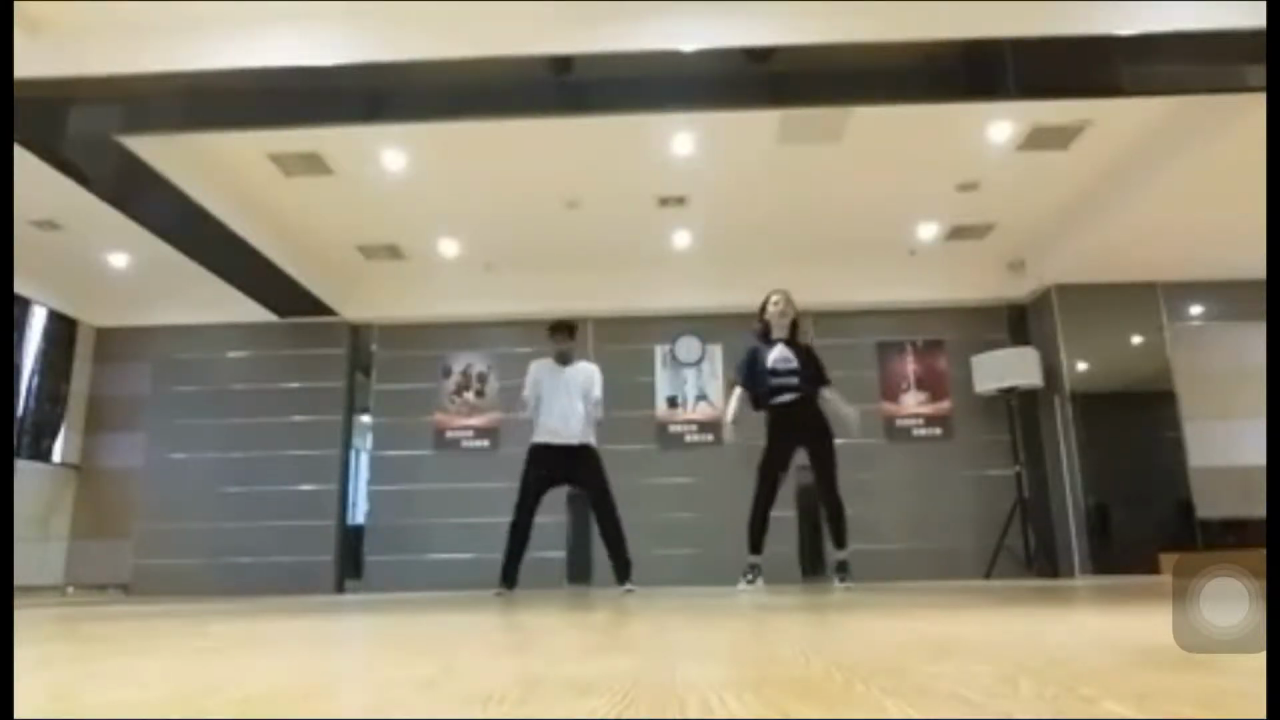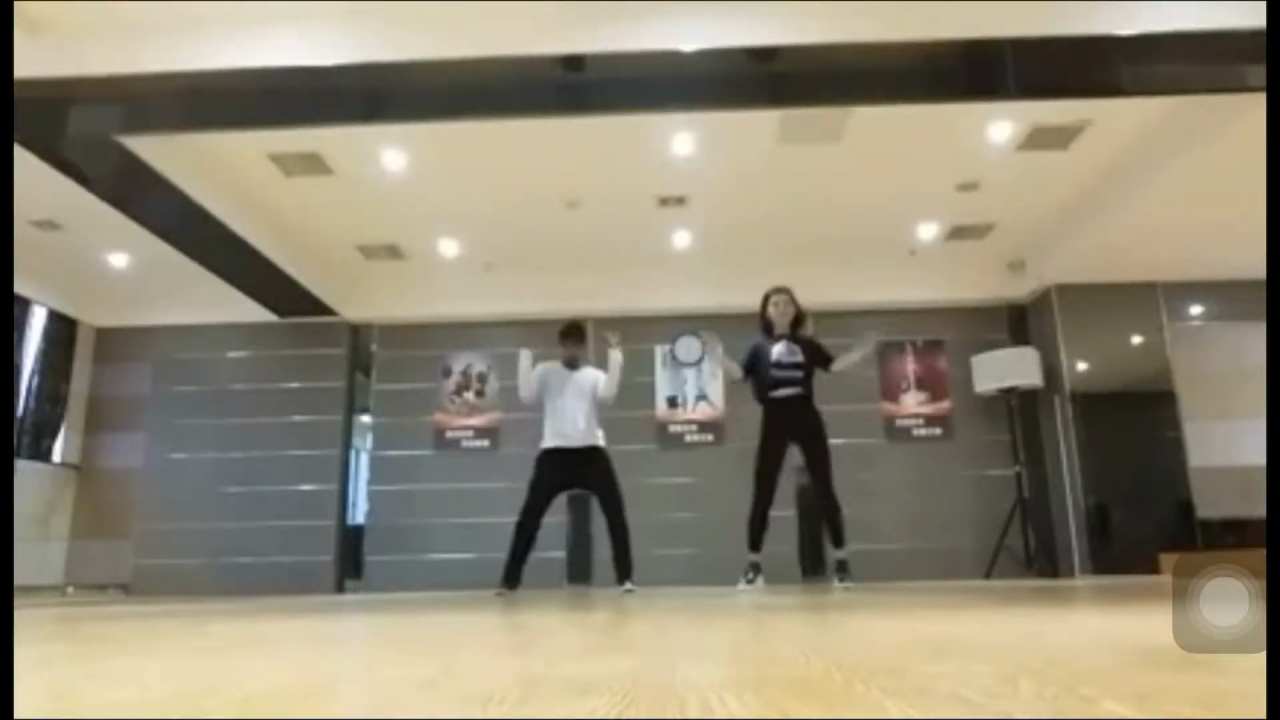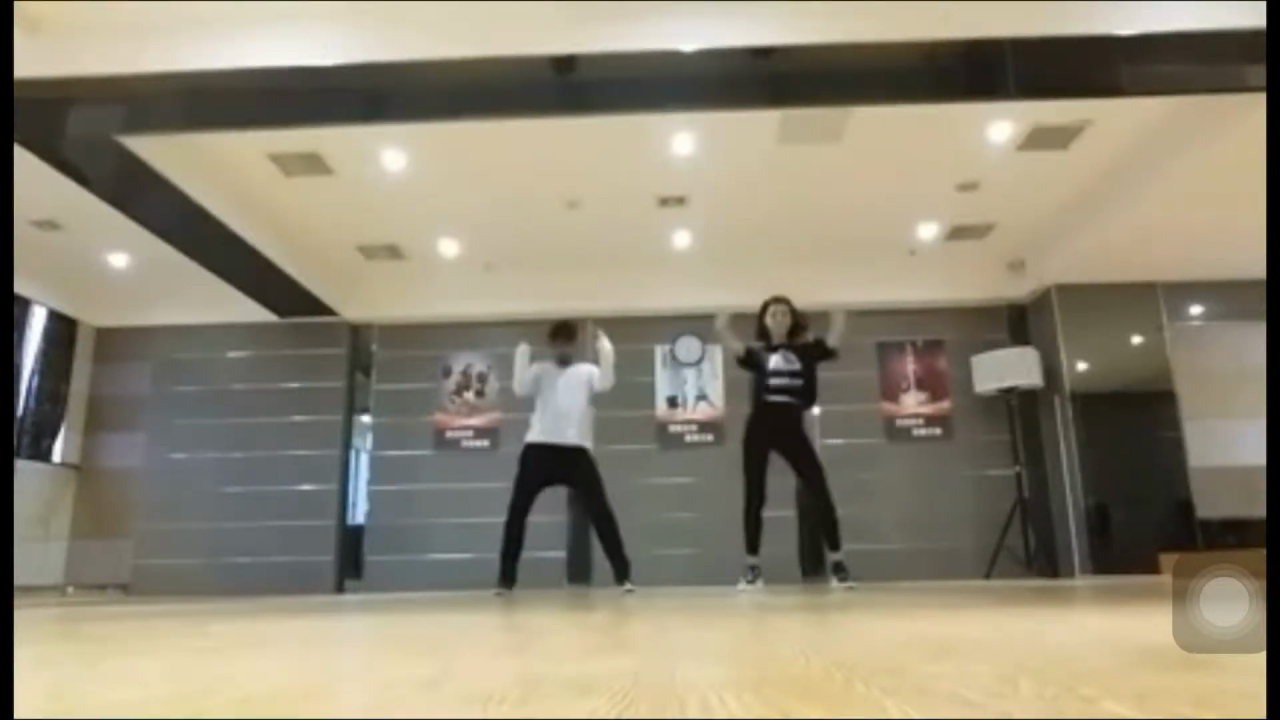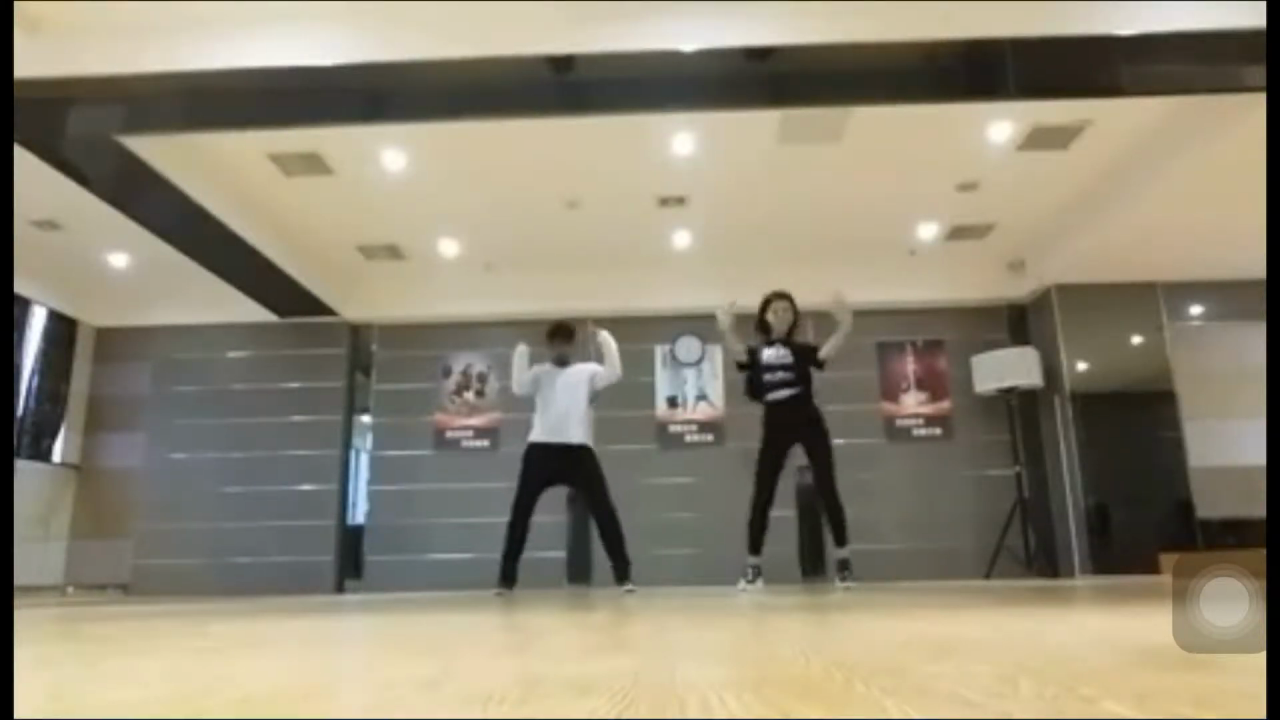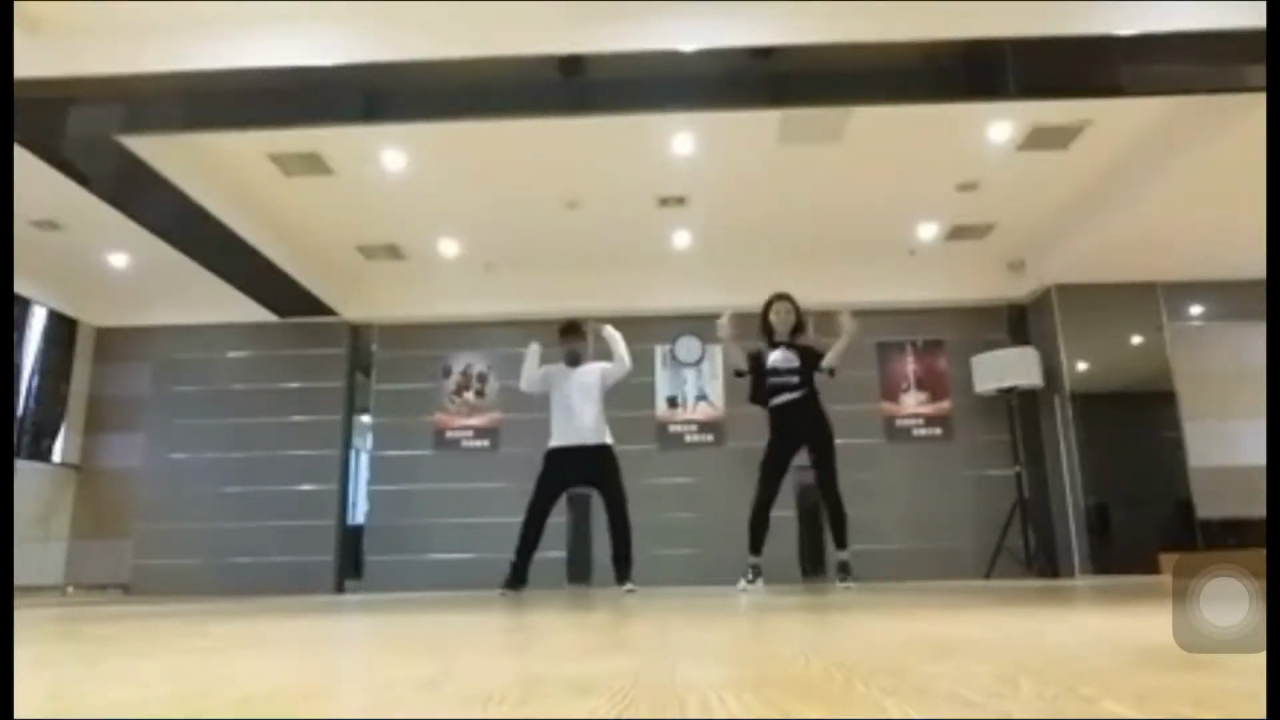
dt=0.2s
person 1, frame 1
left shoulder: (804, 351)
right shoulder: (757, 350)
left elbow: (823, 387)
right elbow: (742, 387)
left wrist: (846, 410)
right wrist: (729, 416)
left hip: (812, 422)
right hip: (779, 426)
left knee: (829, 492)
right knee: (763, 496)
left ankle: (841, 562)
right ankle: (753, 566)
person 1, frame 2
left shoulder: (808, 344)
right shoulder: (761, 347)
left elbow: (833, 366)
right elbow: (740, 373)
left wrist: (862, 351)
right wrist: (719, 355)
left hip: (807, 420)
right hip: (774, 422)
left knee: (824, 490)
right knee: (762, 493)
left ankle: (841, 562)
right ankle: (753, 565)
person 1, frame 3
left shoulder: (807, 350)
right shoulder: (759, 353)
left elbow: (832, 345)
right elbow: (737, 351)
left wrist: (838, 320)
right wrist: (723, 331)
left hip: (792, 429)
right hip: (760, 428)
left knee: (819, 492)
right knee: (754, 497)
left ankle: (836, 562)
right ankle: (752, 567)
person 1, frame 4
left shoulder: (800, 349)
right shoulder: (757, 351)
left elbow: (824, 354)
right elbow: (739, 355)
left wrist: (844, 327)
right wrist: (727, 330)
left hip: (808, 421)
right hip: (776, 425)
left knee: (827, 489)
right knee: (762, 495)
left ankle: (843, 561)
right ankle: (753, 567)
person 1, frame 5
left shoulder: (805, 351)
right shoulder: (761, 355)
left elbow: (827, 364)
right elbow: (740, 365)
left wrist: (846, 336)
right wrist: (727, 340)
left hip: (812, 424)
right hip: (781, 430)
left knee: (829, 491)
right knee: (764, 496)
left ankle: (843, 563)
right ankle: (753, 567)
person 2, frame 1
left shoulder: (590, 370)
right shoulder: (538, 368)
left elbow: (594, 413)
right elbow: (530, 407)
left wrist: (597, 408)
right wrist: (526, 403)
left hip: (581, 448)
right hip: (545, 448)
left knee: (606, 509)
right knee: (523, 512)
left ankle: (624, 575)
right ankle: (508, 578)
person 2, frame 2
left shoulder: (595, 376)
right shoulder: (546, 371)
left elbow: (607, 394)
right elbow: (527, 396)
left wrist: (615, 356)
right wrist: (525, 359)
left hip: (590, 451)
right hip: (554, 452)
left knee: (614, 510)
right knee: (530, 513)
left ankle: (625, 576)
right ankle: (510, 578)
person 2, frame 3
left shoulder: (588, 371)
right shoulder: (540, 371)
left elbow: (605, 384)
right elbow: (521, 389)
left wrist: (605, 349)
right wrist: (522, 353)
left hip: (575, 450)
right hip: (539, 449)
left knee: (601, 511)
right knee: (517, 510)
left ankle: (622, 574)
right ankle: (506, 577)
person 2, frame 4
left shoulder: (587, 371)
right shoulder: (539, 373)
left elbow: (613, 376)
right elbow: (519, 389)
left wrist: (606, 342)
right wrist: (521, 353)
left hip: (578, 449)
right hip: (542, 449)
left knee: (604, 510)
right knee: (520, 511)
left ankle: (623, 575)
right ankle: (507, 578)
person 2, frame 5
left shoulder: (599, 370)
right shoulder: (550, 373)
left elbow: (624, 367)
right elbow: (527, 385)
left wrist: (611, 335)
right wrist: (533, 351)
left hip: (597, 449)
right hip: (561, 451)
left knee: (618, 509)
right knee: (536, 512)
left ankle: (624, 575)
right ankle: (516, 577)
